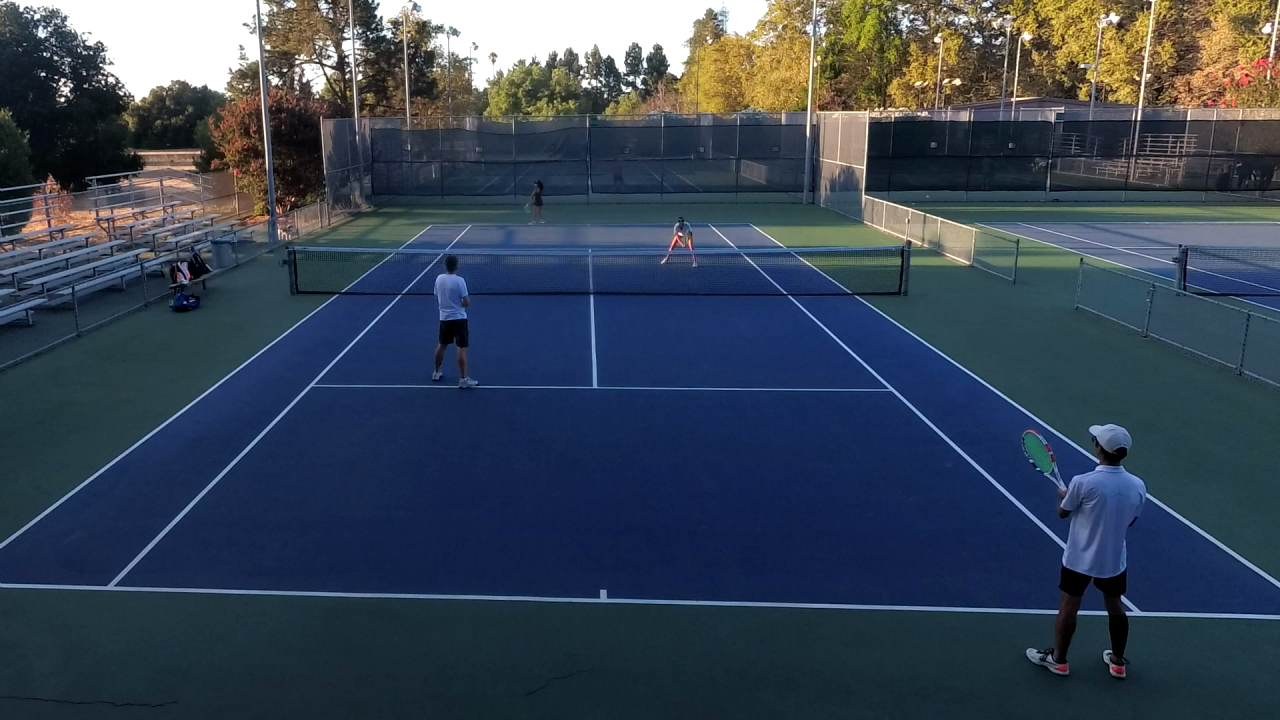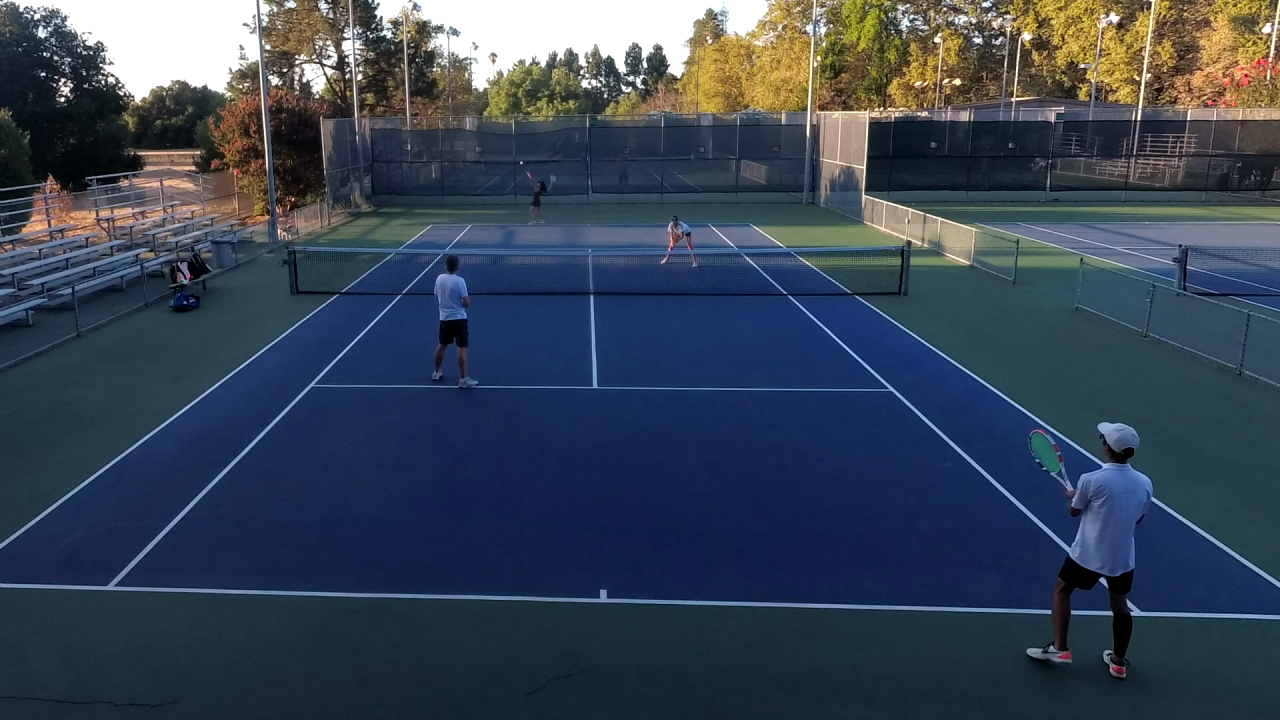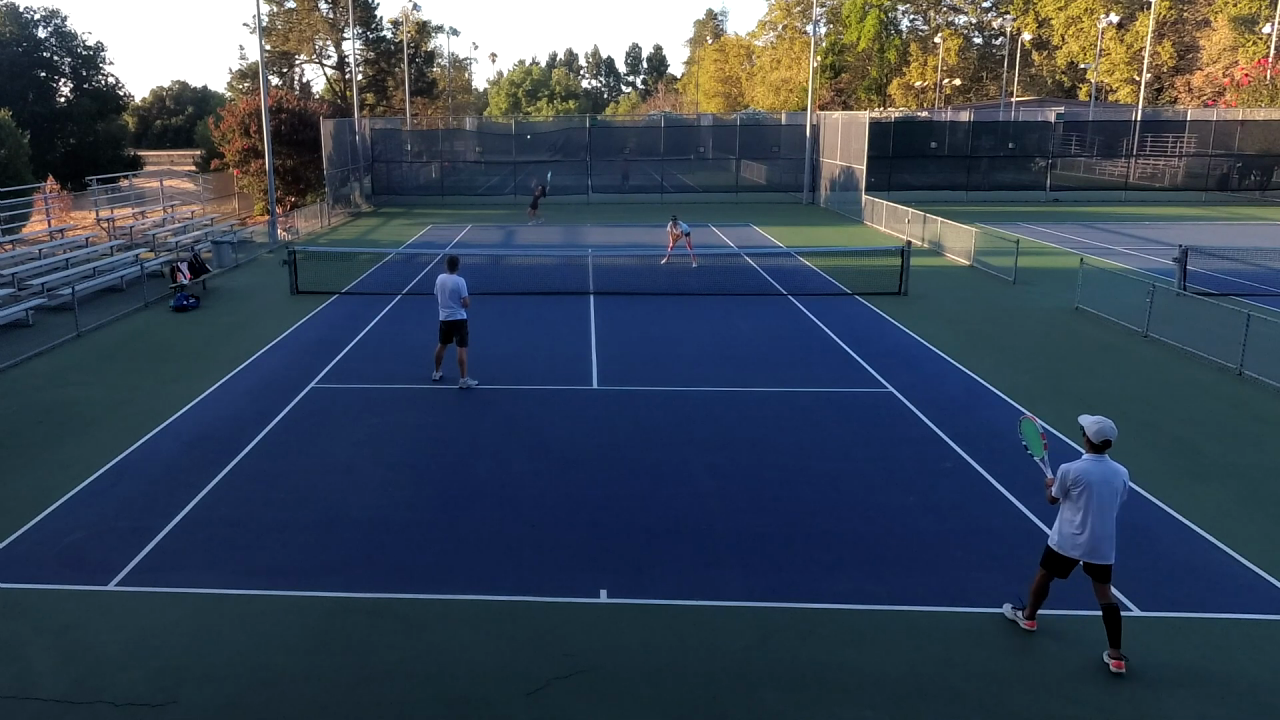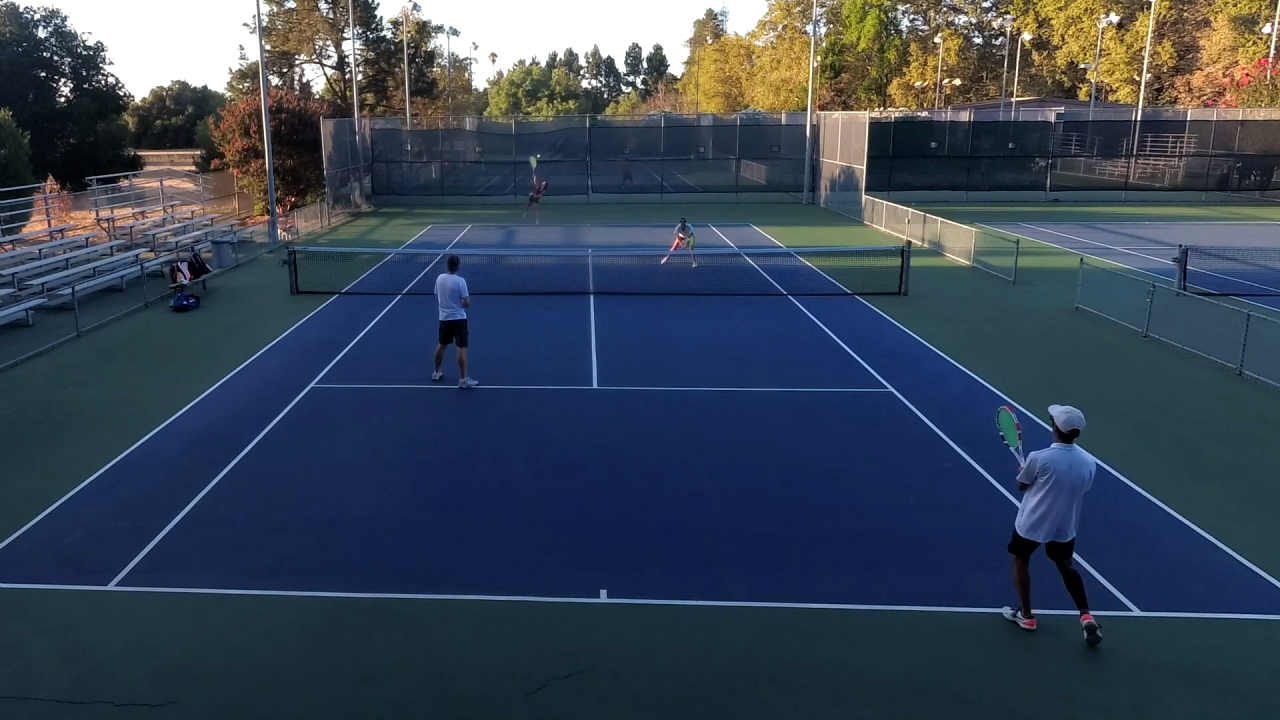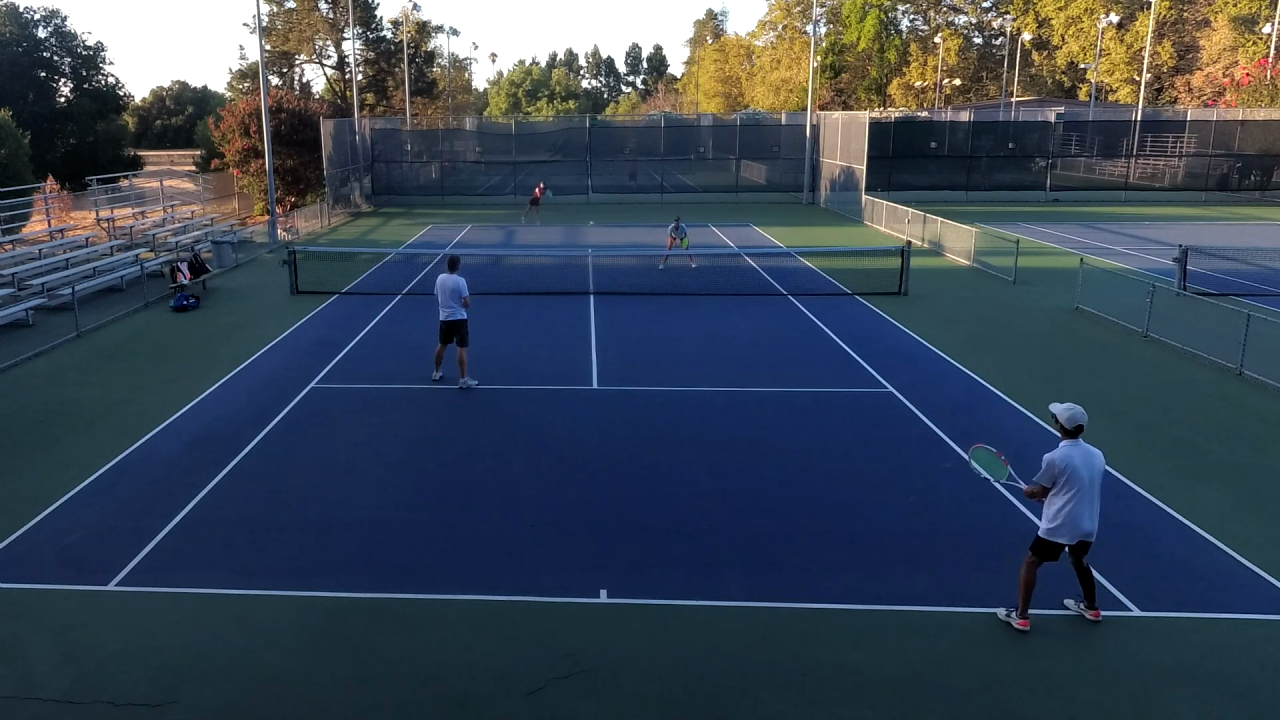
dt=0.4s
person 1, frame 1
left shoulder: (1083, 483)
right shoulder: (1138, 486)
left elbow: (1063, 512)
right elbow: (1130, 521)
left wrist: (1064, 497)
left hip: (1081, 557)
right hip: (1115, 559)
left knee: (1069, 606)
right knee: (1115, 606)
left ankle: (1059, 659)
right ankle: (1118, 662)
person 1, frame 2
left shoulder: (1091, 480)
right shoulder: (1145, 484)
left elbow: (1074, 511)
right elbow: (1138, 517)
left wrist: (1072, 497)
left hip: (1089, 555)
right hip: (1123, 557)
left knee: (1061, 590)
right knee: (1120, 604)
left ankle: (1060, 649)
right ankle: (1118, 661)
person 1, frame 3
left shoulder: (1070, 470)
right shoulder: (1122, 474)
left elbow: (1053, 499)
left wrist: (1051, 484)
left hip: (1068, 541)
right hip: (1102, 545)
left knee: (1044, 576)
right knee: (1105, 595)
left ankle: (1028, 617)
right ankle: (1116, 656)
person 1, frame 4
left shoulder: (1038, 458)
right shoulder: (1089, 463)
left elbow: (1022, 486)
right elbow: (1080, 492)
left wrist: (1027, 475)
left hip: (1032, 524)
right hip: (1065, 527)
left knee: (1020, 562)
right knee: (1066, 566)
left ankle: (1026, 615)
right ankle: (1086, 617)
person 1, frame 5
left shoulder: (1053, 458)
right shoulder: (1097, 455)
left elbow: (1042, 491)
right elbow: (1081, 489)
left wrist: (1031, 491)
left hip: (1059, 527)
right hip: (1086, 526)
left knee: (1030, 564)
right knee: (1080, 562)
left ankle: (1021, 615)
right ankle: (1090, 607)
